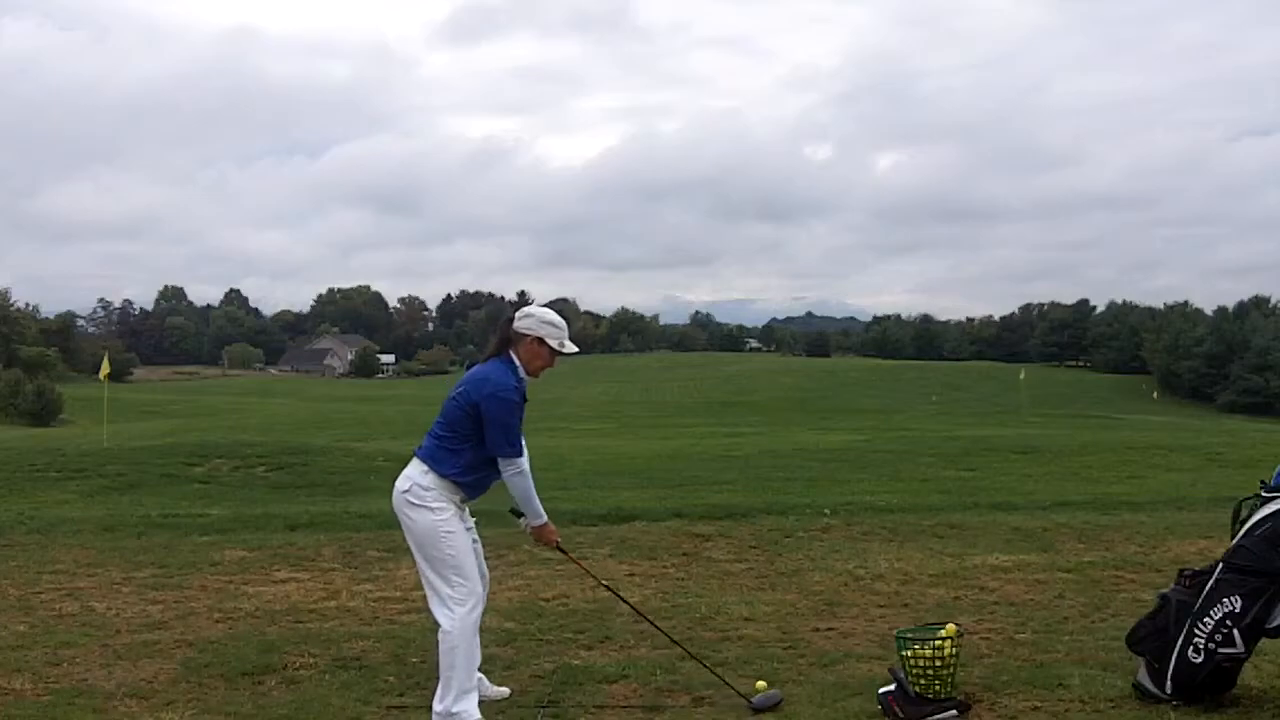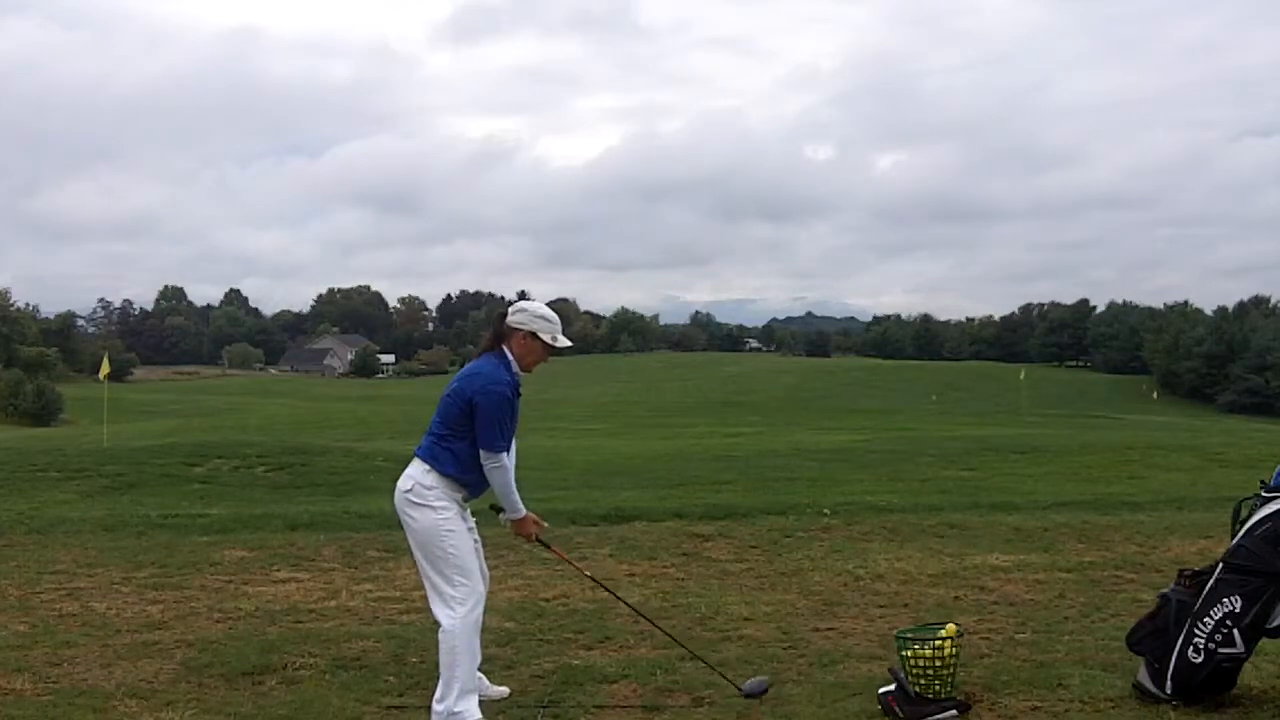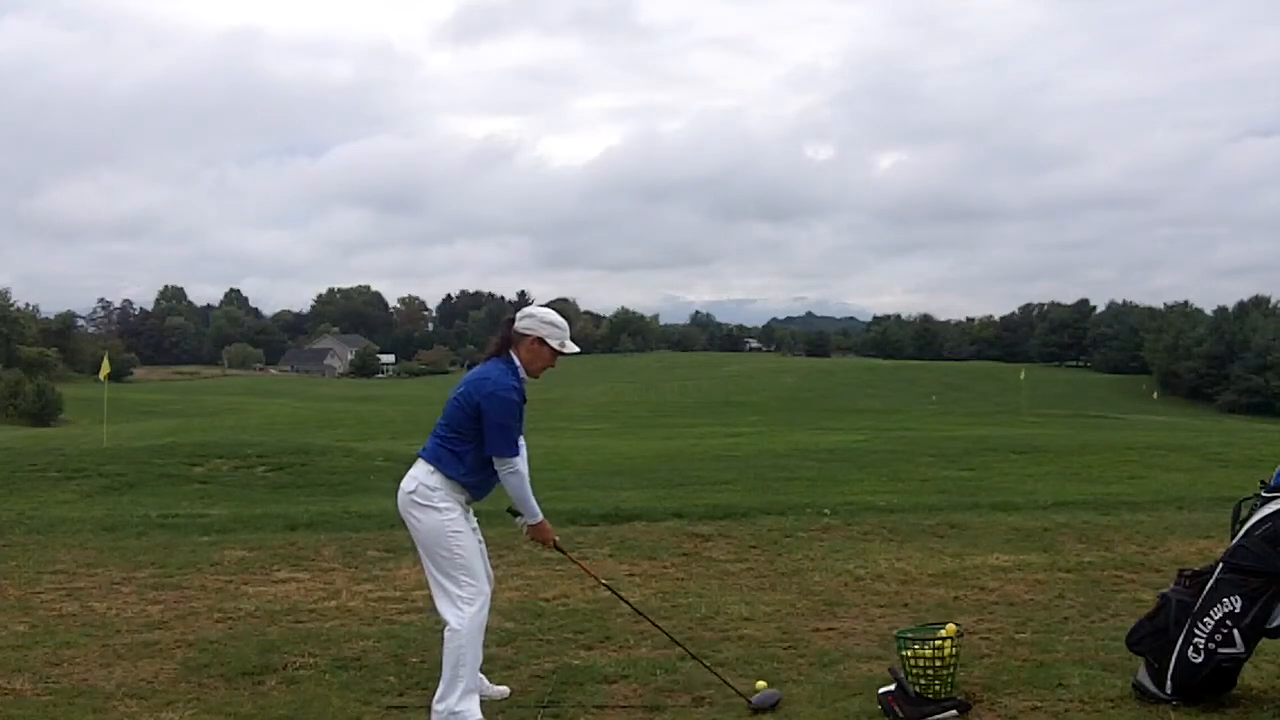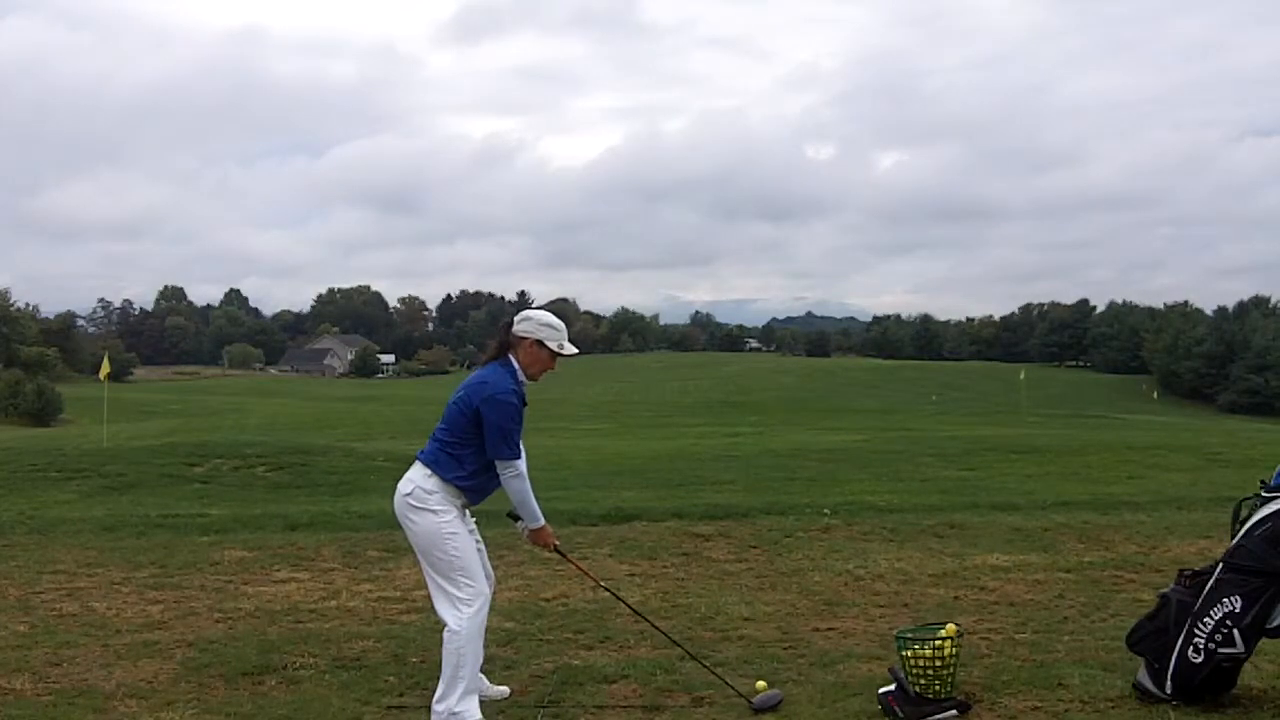
dt=1s
person 1, frame 1
left shoulder: (504, 375)
right shoulder: (500, 387)
left elbow: (516, 447)
right elbow: (511, 466)
left wrist: (531, 511)
right wrist: (538, 521)
left hip: (443, 493)
right hip: (427, 496)
left knee: (475, 586)
right knee: (460, 600)
left ankle: (466, 680)
person 1, frame 2
left shoulder: (497, 372)
right shoulder: (493, 381)
left elbow: (504, 448)
right elbow: (492, 460)
left wrist: (516, 507)
right wrist: (516, 514)
left hip: (443, 492)
right hip: (430, 495)
left knee: (474, 586)
right knee: (462, 599)
left ankle: (466, 680)
person 1, frame 3
left shoulder: (503, 376)
right shoulder: (500, 387)
left elbow: (516, 447)
right elbow: (507, 465)
left wrist: (529, 513)
right wrist: (535, 520)
left hip: (445, 493)
right hip: (432, 495)
left knee: (478, 587)
right knee: (468, 600)
left ankle: (466, 680)
person 1, frame 4
left shoulder: (503, 380)
right shoulder: (499, 391)
left elbow: (515, 455)
right elbow: (509, 469)
left wrist: (529, 516)
right wrist: (537, 523)
left hip: (444, 497)
right hip: (429, 499)
left knee: (480, 586)
right knee: (468, 601)
left ankle: (467, 680)
